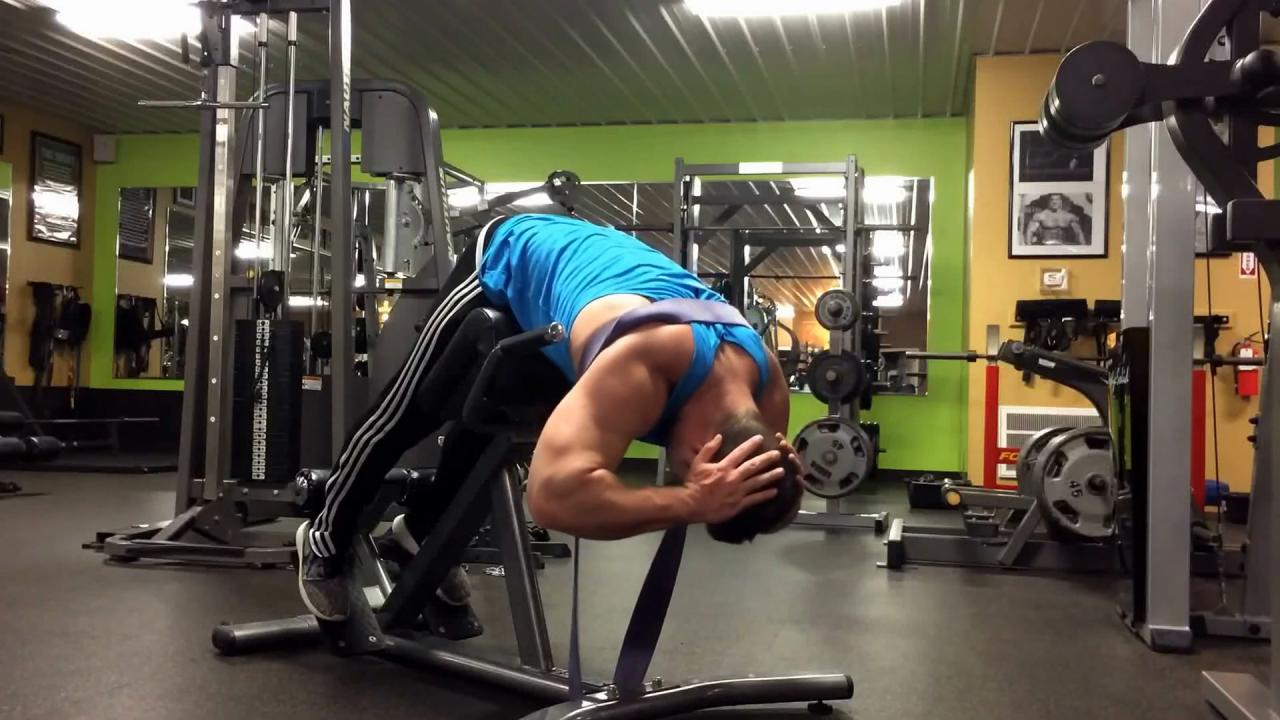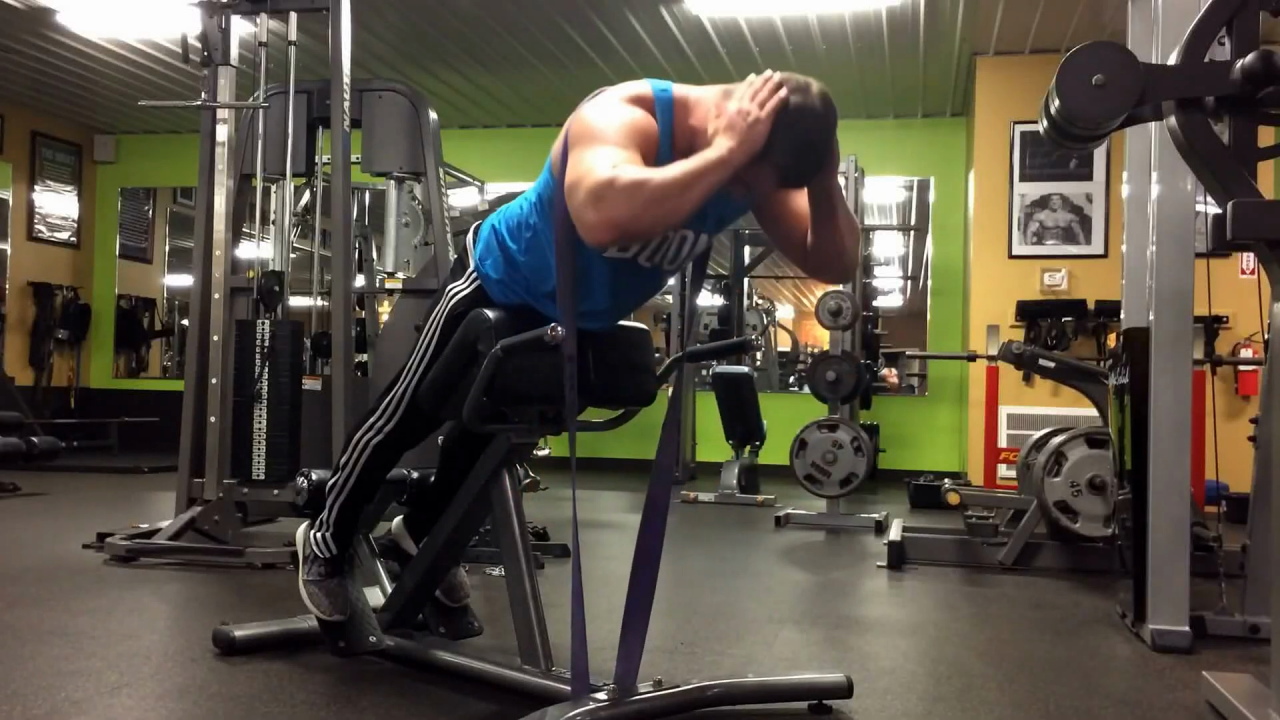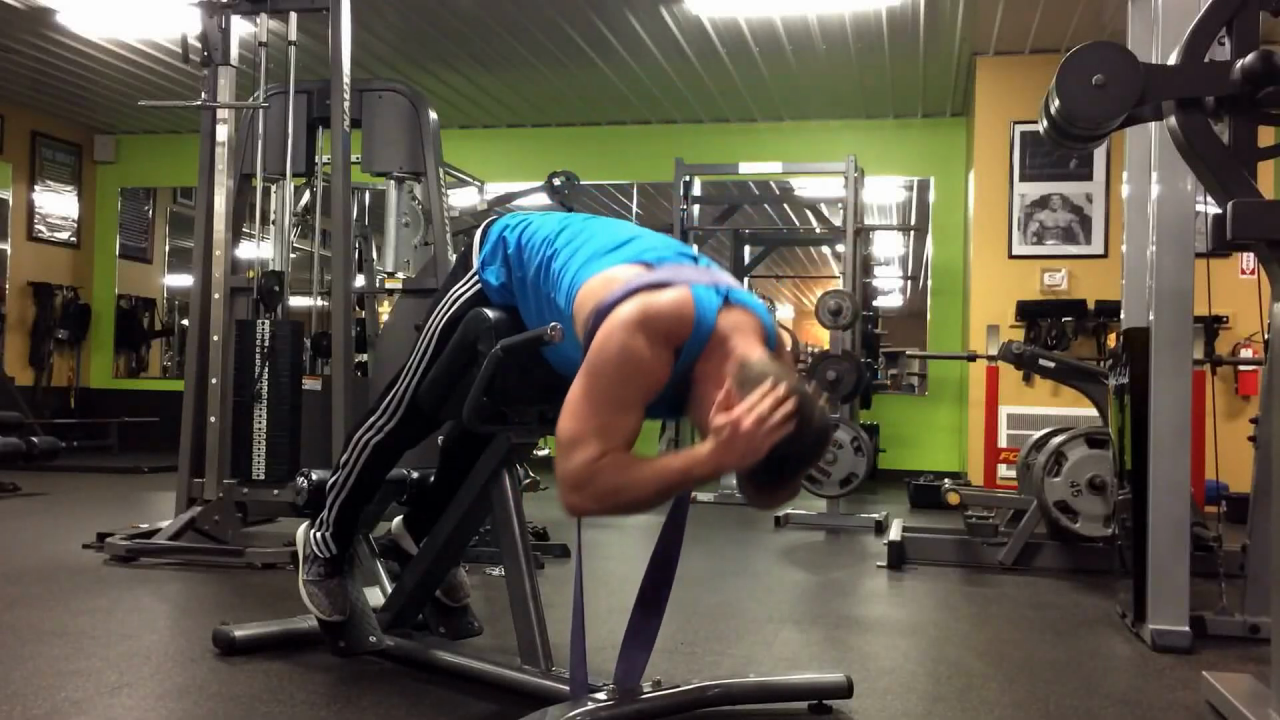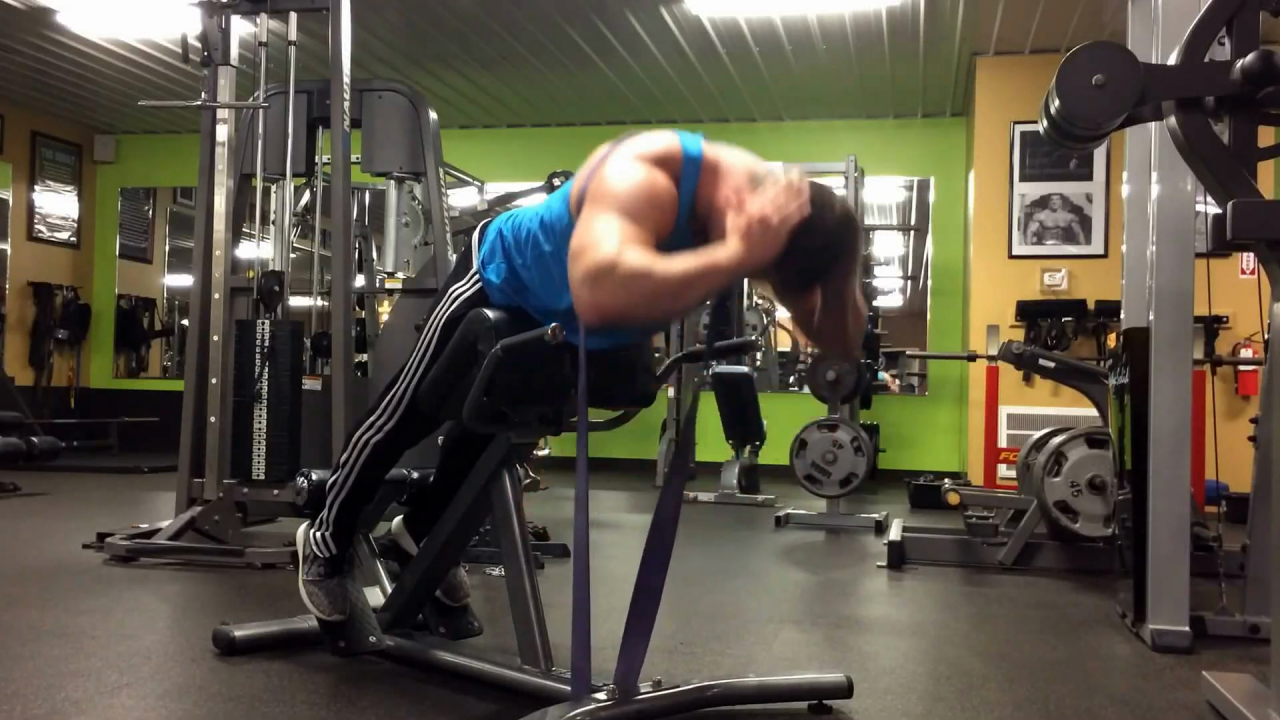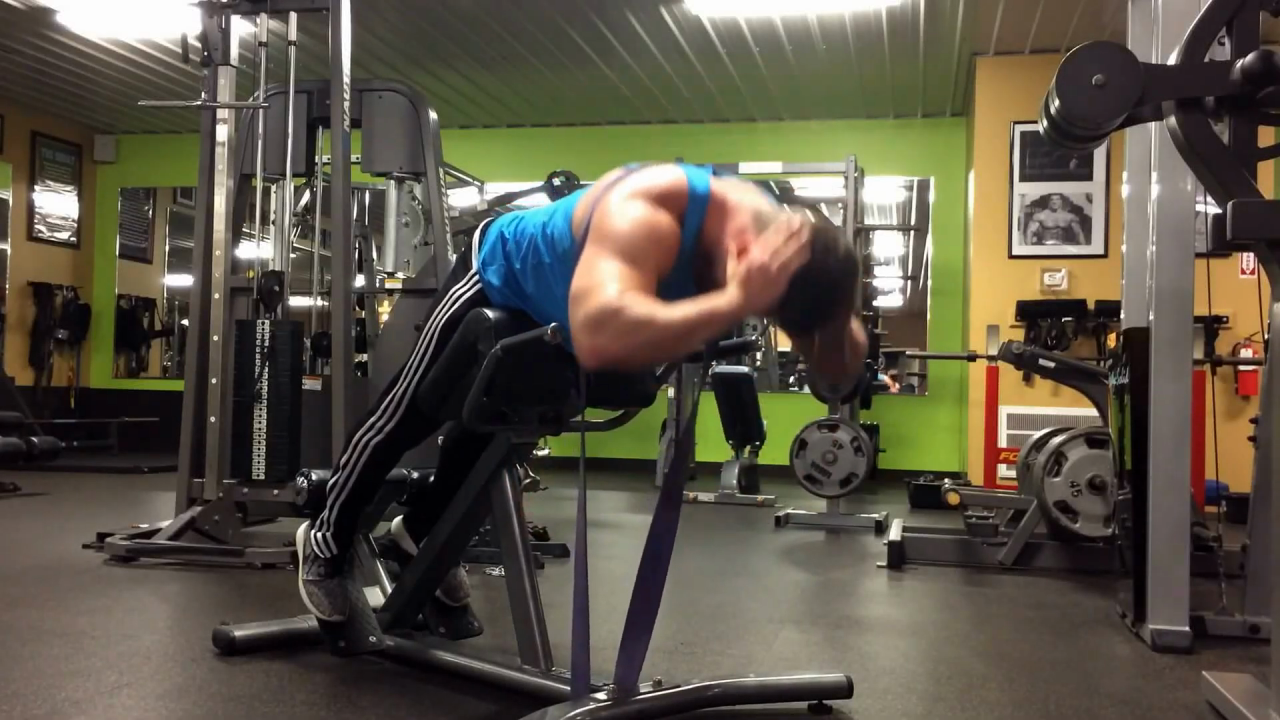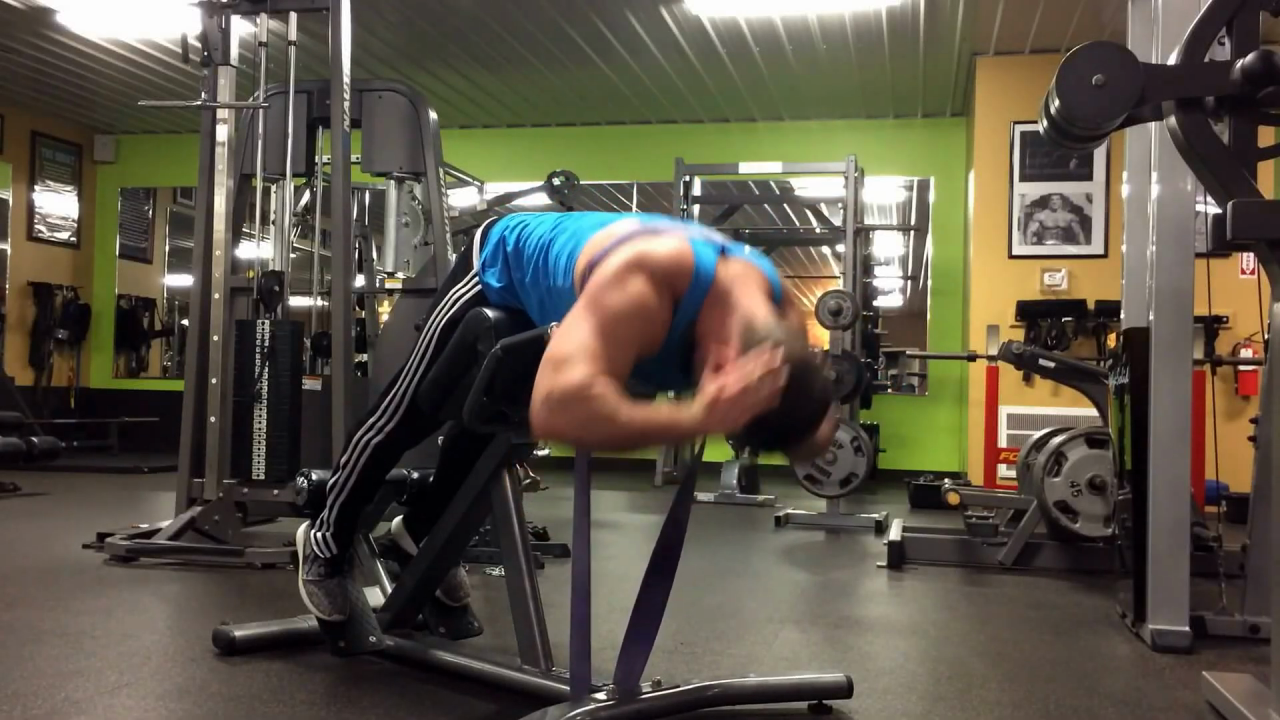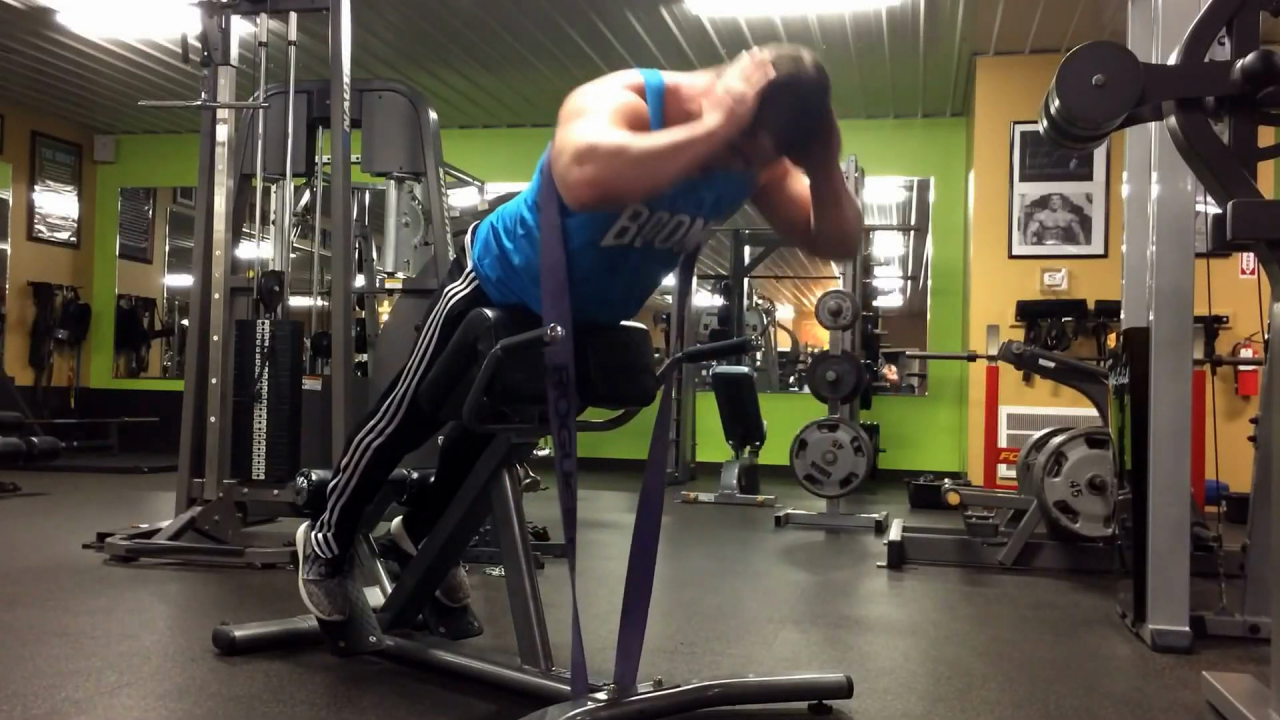
dt=0.7s
person 1, frame 1
left shoulder: (764, 385)
right shoulder: (643, 363)
left elbow: (761, 494)
right elbow: (552, 493)
left wrist: (783, 490)
right wrist: (692, 501)
right hip: (510, 264)
right knee: (406, 418)
left ankle: (421, 529)
right ankle: (325, 542)
person 1, frame 2
left shoulder: (750, 168)
right shoulder: (624, 116)
left elbow: (835, 267)
right elbow: (604, 216)
left wrist: (823, 180)
right wrist: (726, 150)
left hip: (582, 323)
right hip: (501, 283)
left knee: (494, 432)
right knee: (404, 423)
left ankle: (420, 532)
right ankle: (327, 542)
person 1, frame 3
left shoulder: (764, 349)
right shoulder: (645, 327)
left elbow: (765, 485)
right elbow: (581, 484)
right wrist: (717, 455)
left hip: (564, 284)
right hip: (507, 267)
right knee: (407, 419)
left ankle: (422, 530)
right ankle: (326, 545)
person 1, frame 4
left shoulder: (768, 211)
right shoulder: (646, 173)
left elbow: (839, 341)
right elbow: (600, 291)
left wrist: (840, 277)
right wrist: (735, 255)
left hip: (569, 325)
right hip: (504, 282)
right knee: (409, 420)
left ankle: (423, 530)
right ankle: (327, 542)
person 1, frame 5
left shoulder: (773, 239)
right shoulder: (649, 210)
left elbow: (843, 366)
right elbow: (598, 336)
left wrist: (836, 320)
right wrist: (734, 302)
left hip: (557, 320)
right hip: (504, 277)
right knee: (408, 417)
left ankle: (422, 530)
right ankle: (327, 542)
person 1, frame 6
left shoulder: (776, 313)
right shoulder: (646, 280)
left elbow: (807, 406)
right elbow: (555, 413)
left wrist: (809, 437)
right wrist: (698, 417)
left hip: (562, 304)
right hip: (506, 276)
right knee: (412, 417)
left ankle: (423, 531)
right ankle: (326, 543)
person 1, frame 7
left shoulder: (755, 161)
right shoulder: (619, 102)
left elbow: (837, 242)
right elbow: (585, 178)
left wrist: (824, 166)
right wrist: (713, 128)
left hip: (590, 317)
right hip: (501, 284)
right knee: (409, 420)
left ankle: (424, 532)
right ankle: (327, 544)
